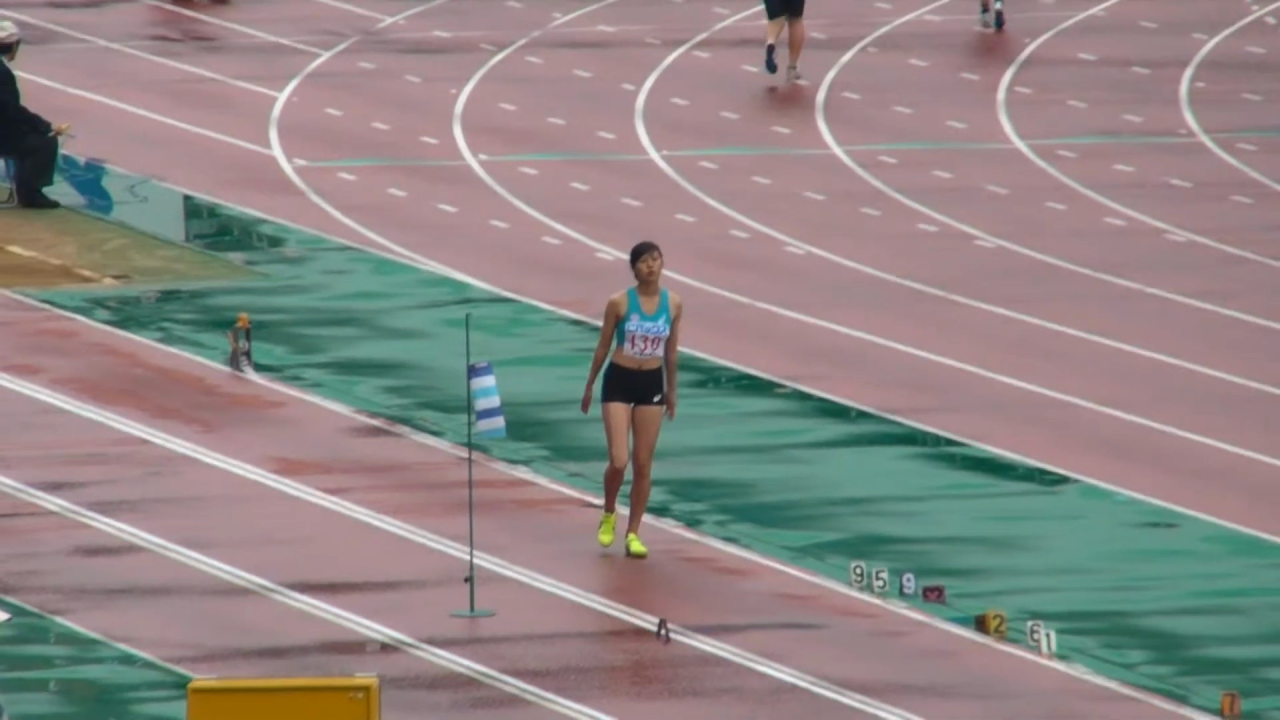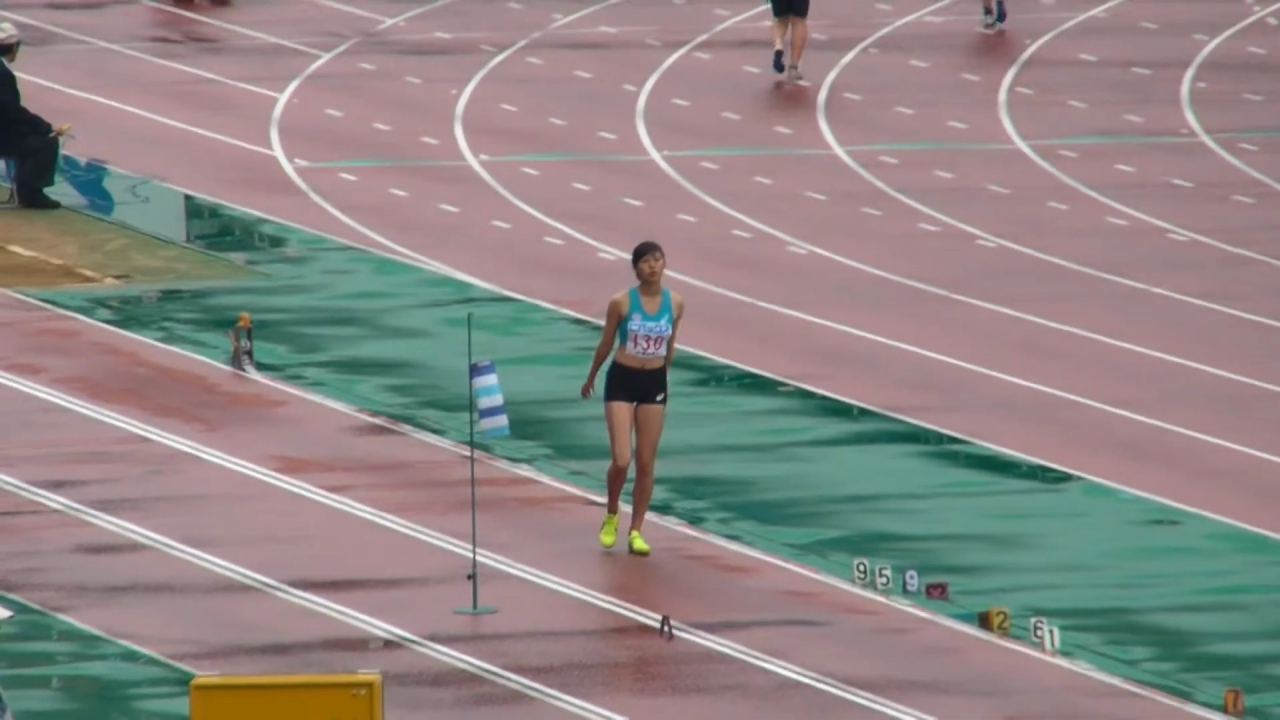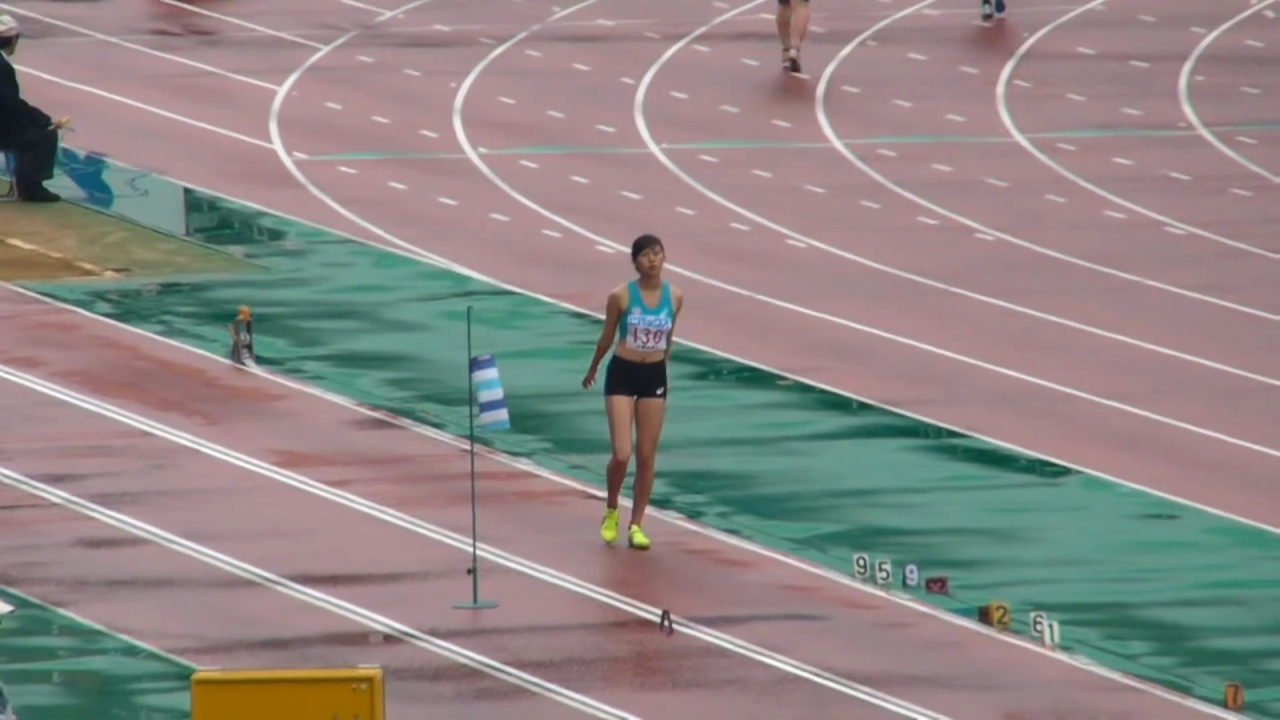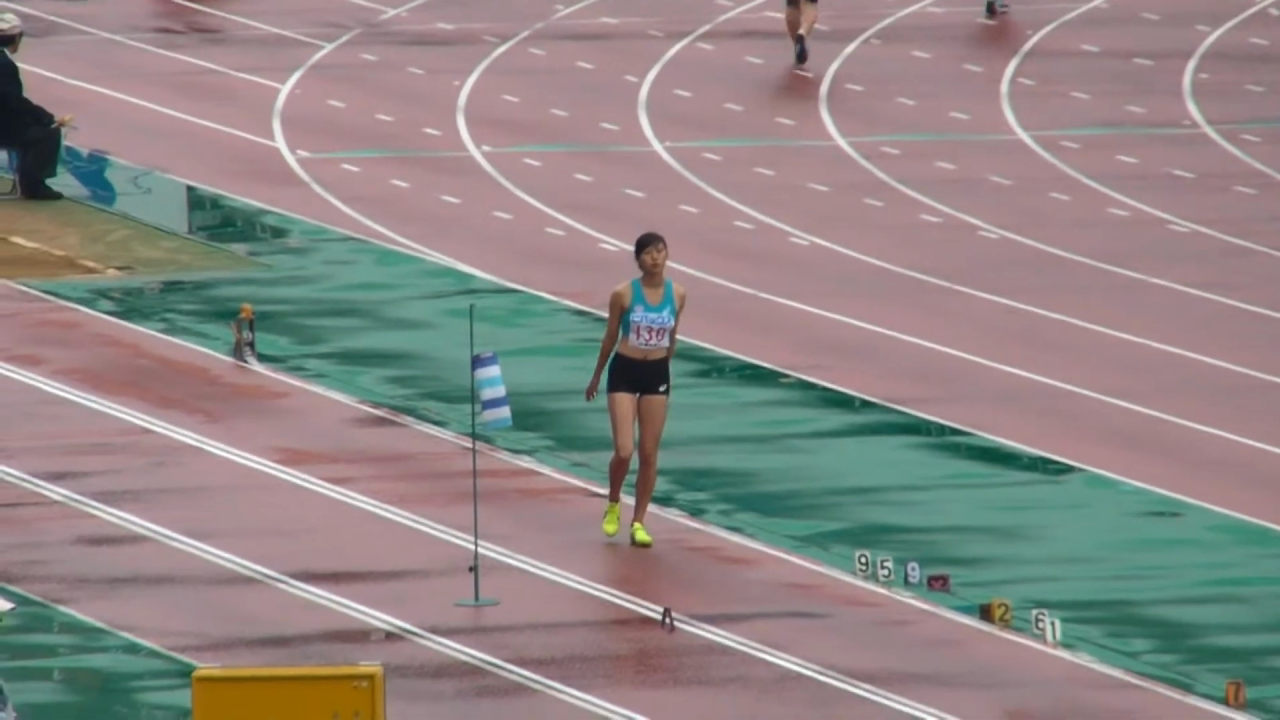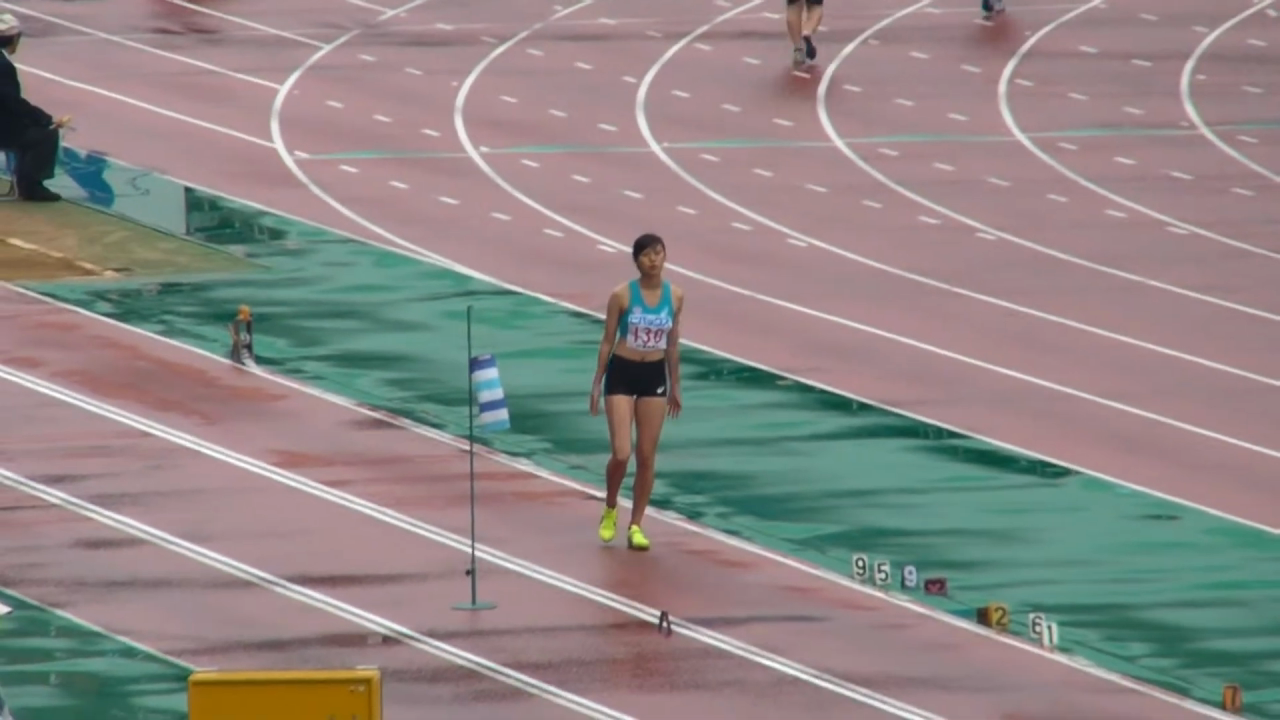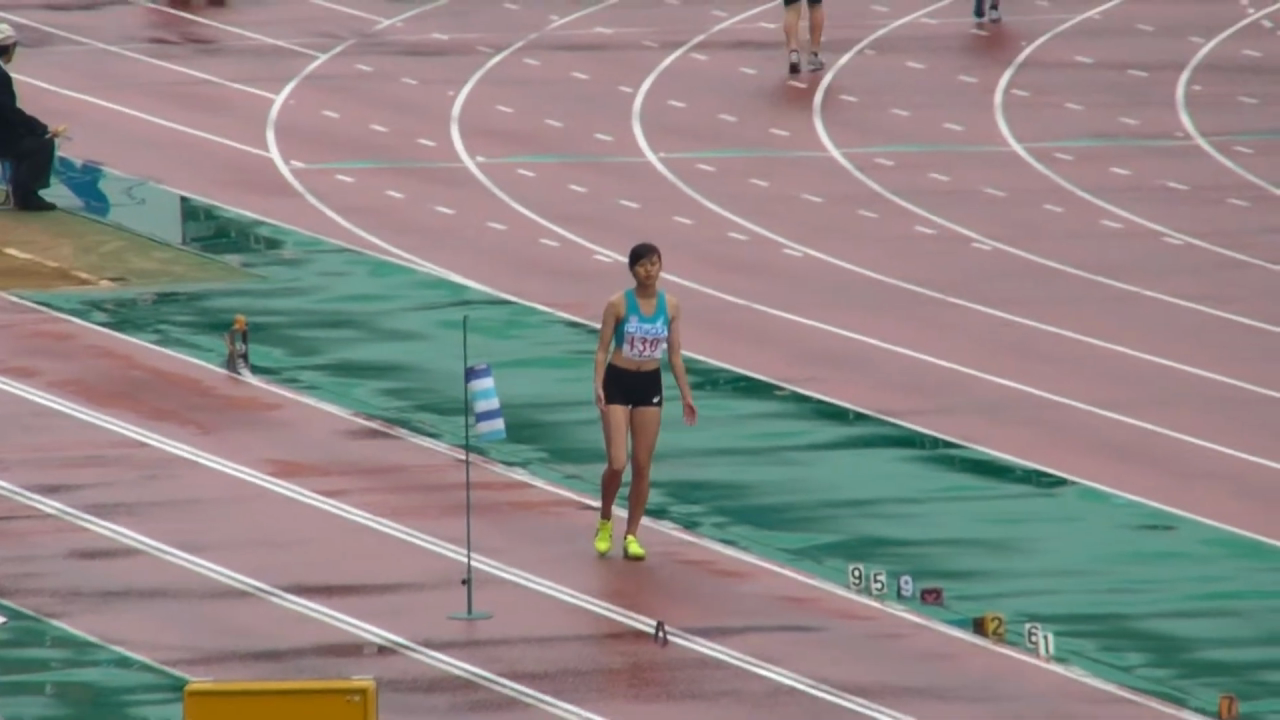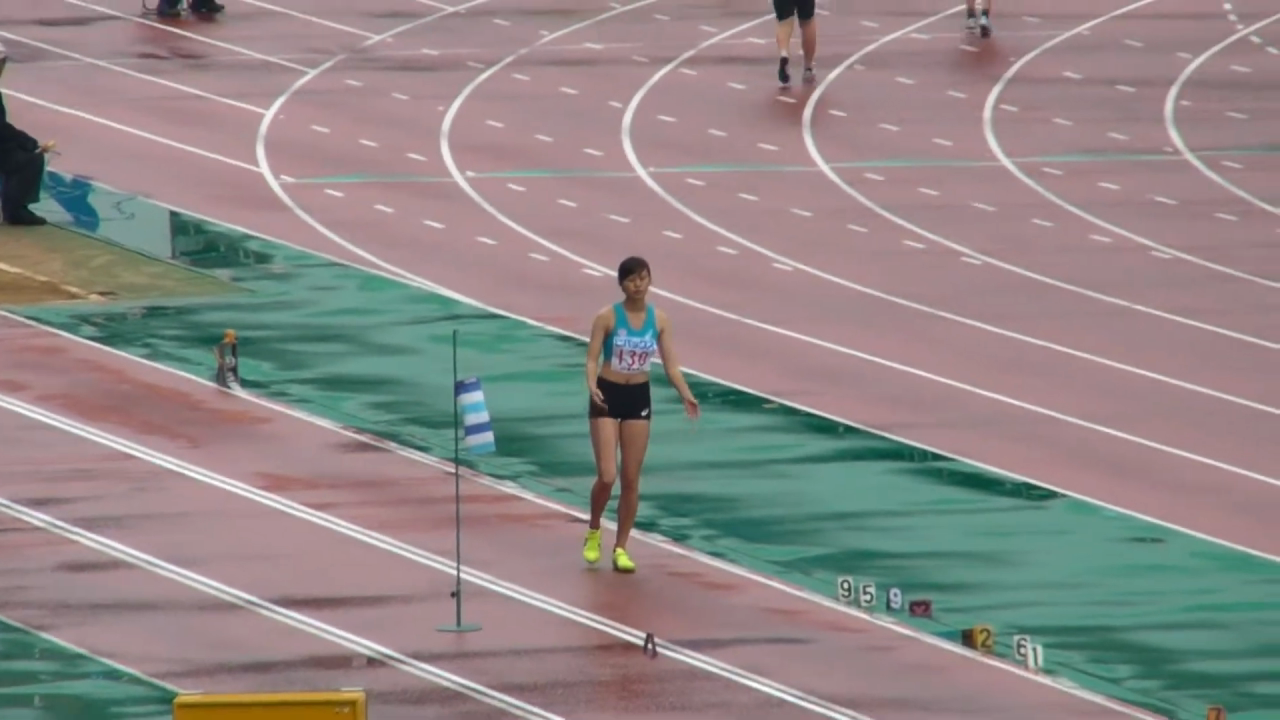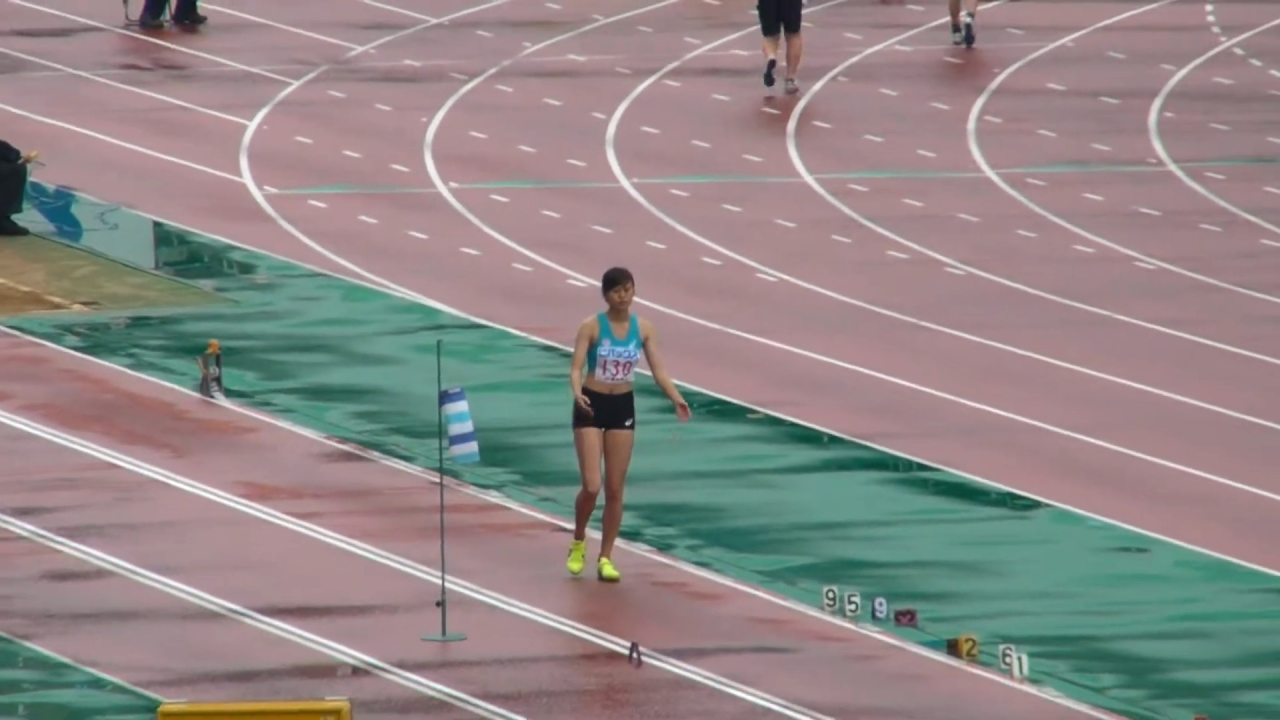
dt=0.1s
person 1, frame 1
left shoulder: (673, 303)
right shoulder: (619, 302)
left elbow: (670, 350)
right elbow: (603, 346)
left wrist: (671, 391)
right wrist: (588, 386)
left hip: (651, 383)
right hip: (619, 380)
left knee: (643, 464)
right knee: (618, 462)
left ankle: (633, 533)
right ankle: (608, 515)
person 1, frame 2
left shoulder: (675, 303)
right shoulder: (620, 302)
right elbow: (606, 343)
left wrist: (665, 382)
right wrist: (590, 378)
left hip: (654, 383)
right hip: (621, 380)
left knee: (646, 462)
right knee: (621, 460)
left ankle: (636, 531)
right ankle: (611, 516)
person 1, frame 3
left shoulder: (675, 297)
right shoulder: (620, 295)
right elbow: (607, 337)
right wrist: (592, 370)
left hip: (654, 376)
right hip: (621, 373)
left knee: (647, 456)
right knee: (621, 454)
left ankle: (636, 525)
right ankle: (611, 510)
person 1, frame 4
left shoulder: (677, 294)
right shoulder: (623, 293)
right elbow: (610, 337)
left wrist: (668, 377)
right wrist: (595, 375)
left hip: (656, 374)
right hip: (624, 371)
left knee: (649, 454)
right knee: (624, 451)
left ankle: (638, 522)
right ankle: (613, 504)
person 1, frame 5
left shoulder: (675, 296)
right shoulder: (621, 294)
left elbow: (672, 345)
right elbow: (608, 341)
left wrist: (675, 387)
right wrist: (596, 383)
left hip: (654, 375)
right hip: (621, 373)
left knee: (647, 456)
right knee: (621, 453)
left ankle: (635, 525)
right ankle: (610, 510)
person 1, frame 6
left shoulder: (671, 306)
right shoulder: (617, 303)
left elbow: (675, 353)
right elbow: (602, 349)
left wrist: (685, 394)
right wrist: (598, 386)
left hip: (650, 384)
right hip: (618, 382)
left knee: (642, 466)
right knee: (617, 464)
left ankle: (631, 535)
right ankle: (604, 521)
person 1, frame 7
left shoulder: (659, 319)
right shoulder: (606, 316)
left elbow: (670, 363)
right elbow: (592, 359)
left wrist: (687, 395)
right wrist: (592, 388)
left hip: (639, 396)
right hip: (608, 395)
left knee: (631, 478)
right knee: (607, 476)
left ankle: (620, 548)
right ankle: (593, 531)
person 1, frame 8
left shoulder: (644, 328)
right shoulder: (591, 326)
left elbow: (658, 369)
right elbow: (576, 367)
left wrist: (677, 399)
right wrist: (577, 394)
left hip: (623, 407)
right hip: (592, 406)
left knee: (615, 488)
right knee: (591, 486)
left ankle: (605, 557)
right ankle: (578, 543)
